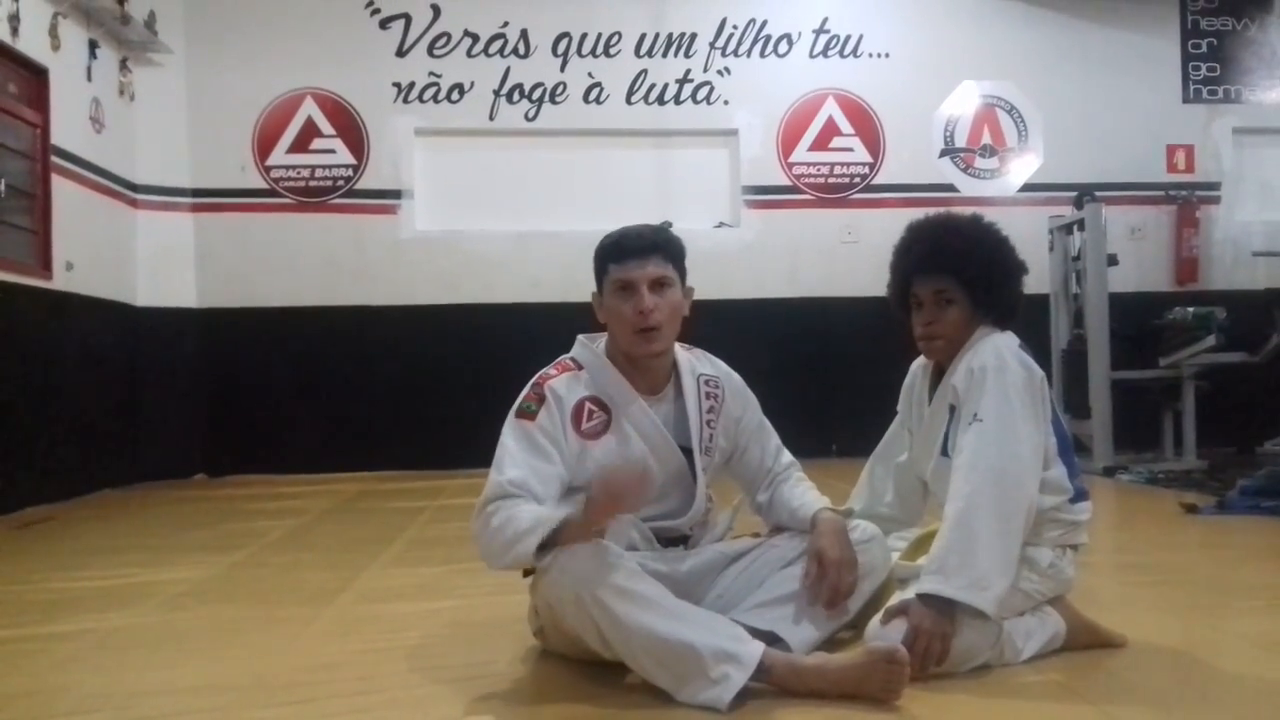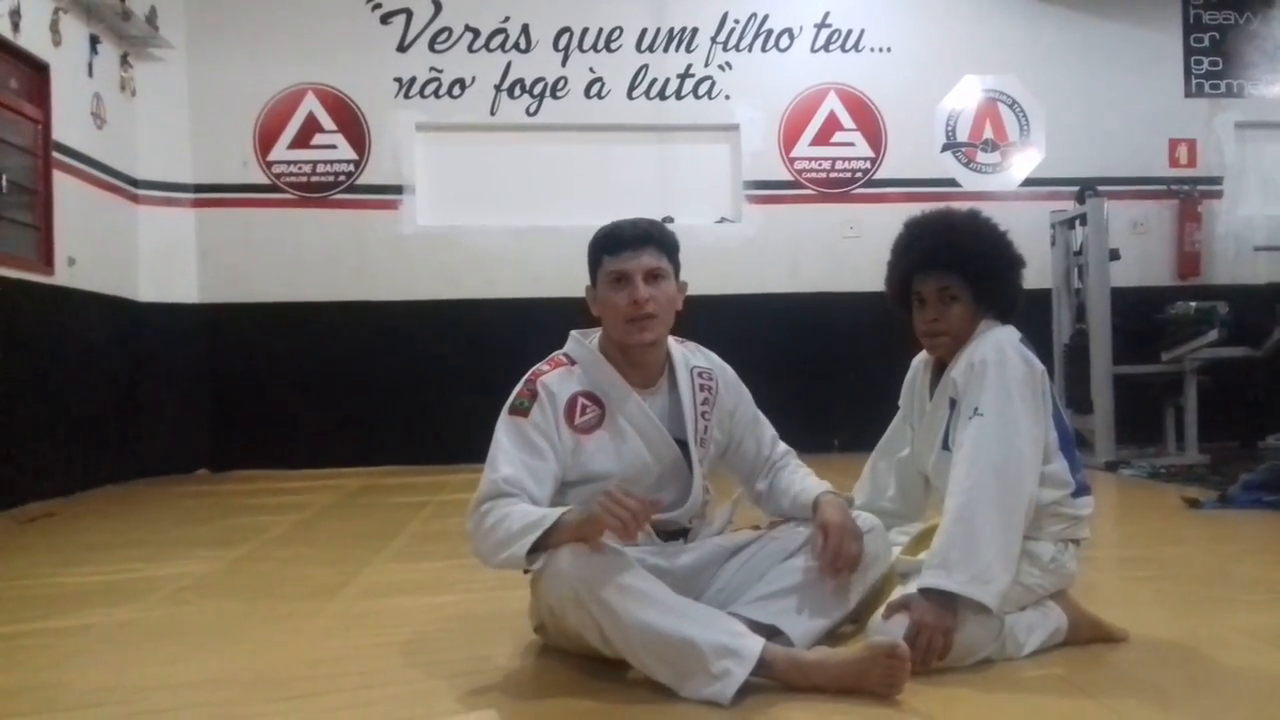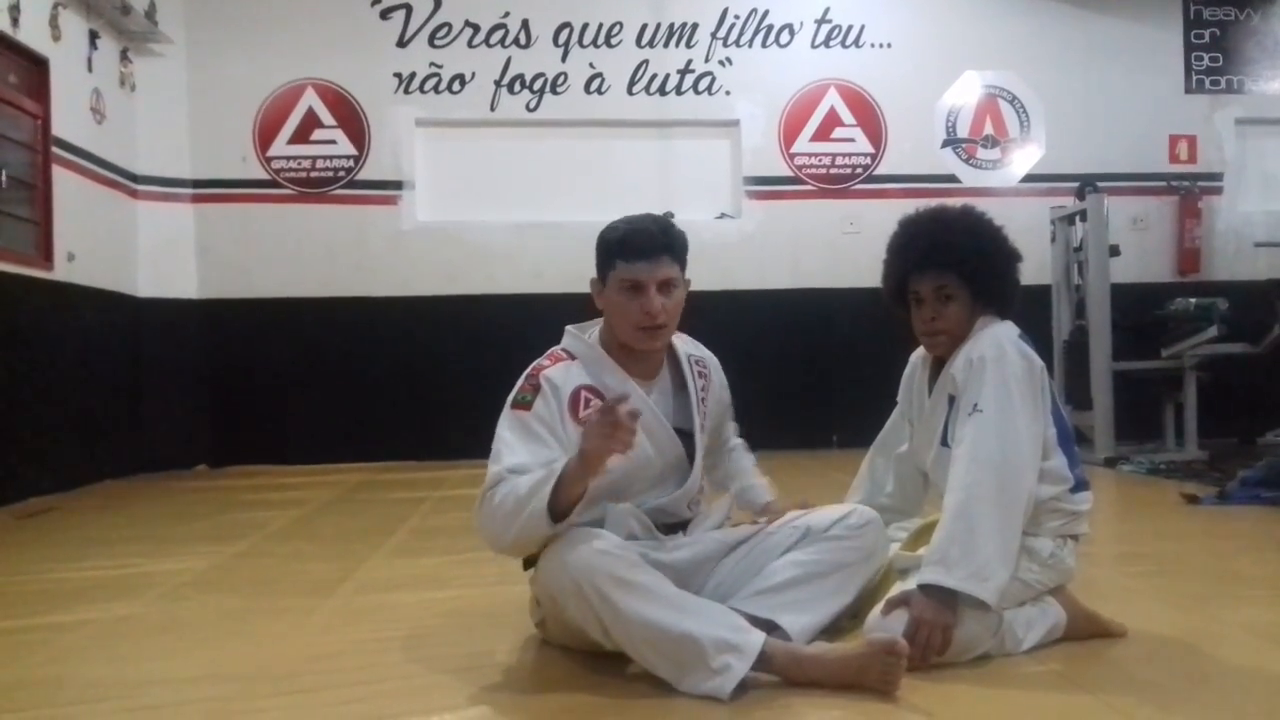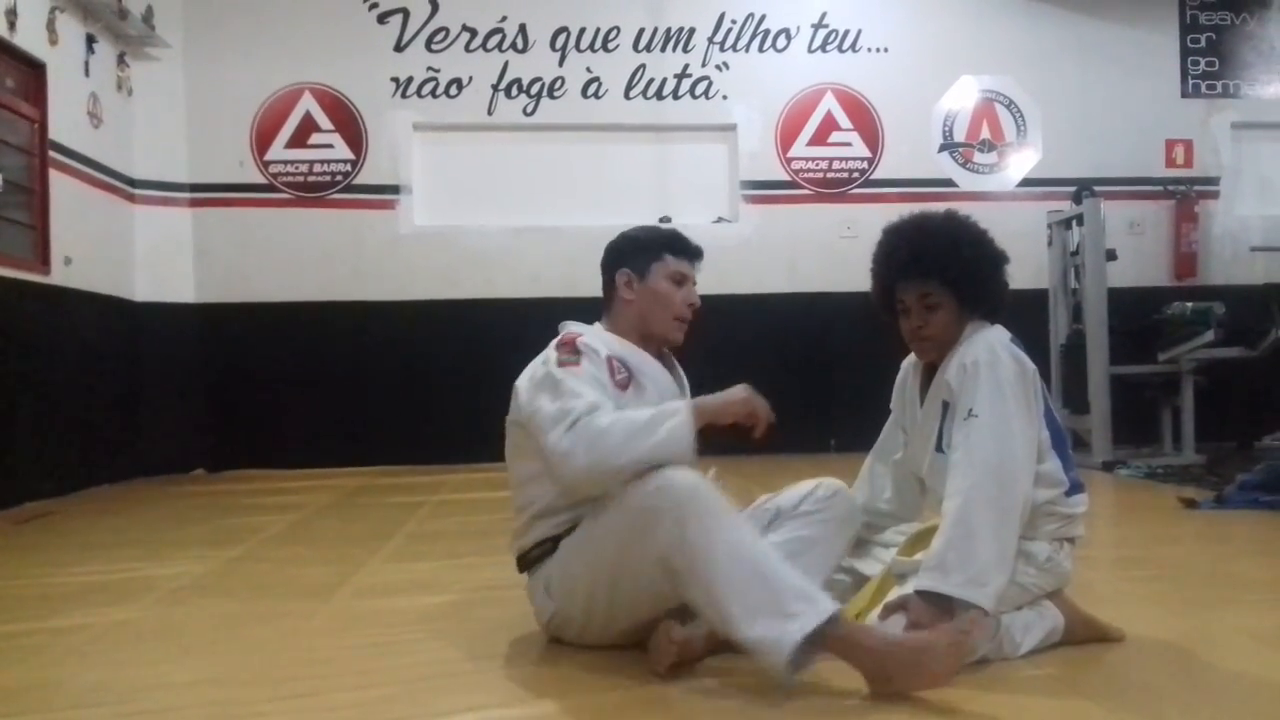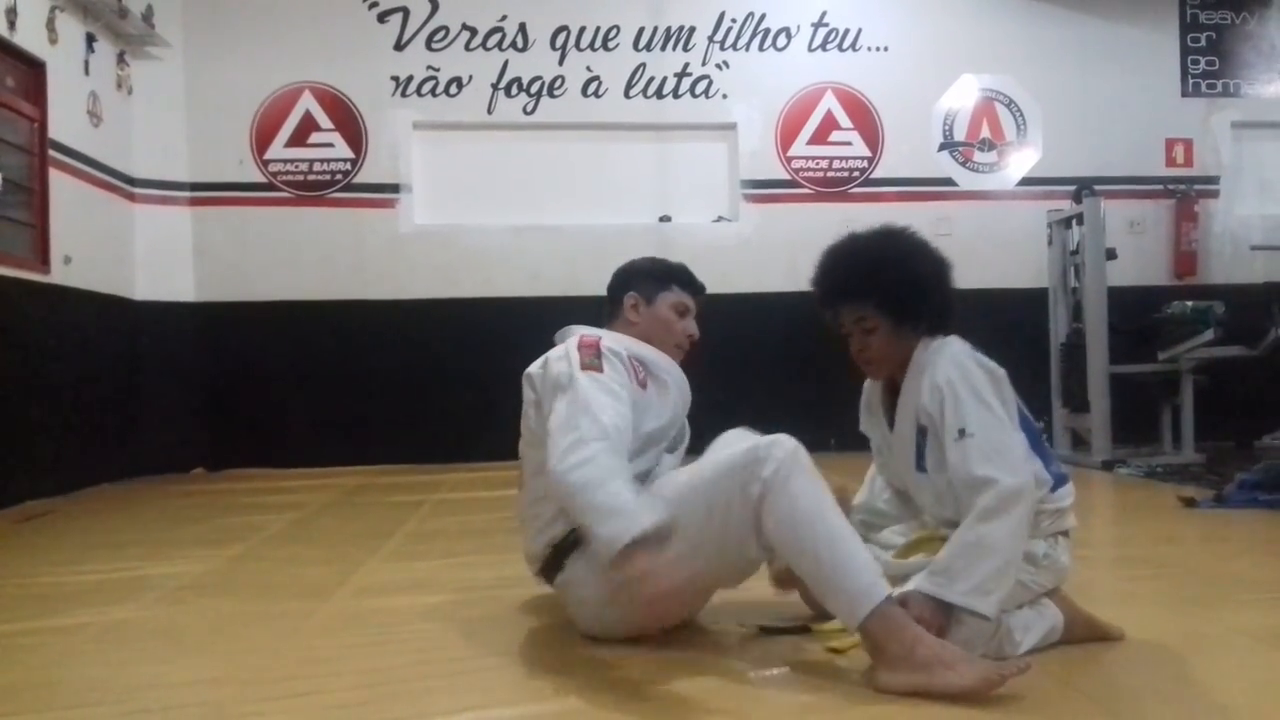
dt=0.4s
person 1, frame 1
left shoulder: (715, 382)
right shoulder: (556, 393)
left elbow: (775, 475)
right elbow: (496, 530)
left wrist: (826, 520)
right wrist: (581, 518)
left hip: (696, 573)
right hip: (600, 584)
left knee: (864, 544)
right knee: (572, 570)
left ankle: (719, 645)
right ankle: (790, 668)
person 1, frame 2
left shoulder: (707, 375)
right shoulder: (549, 389)
left elbow: (771, 463)
right elbow: (490, 525)
left wrist: (825, 501)
right wrist: (577, 522)
left hip: (695, 566)
right hip: (601, 581)
left knee: (863, 536)
right knee: (569, 571)
left ankle: (724, 638)
right ankle: (791, 663)
person 1, frame 3
left shoulder: (698, 365)
right shoulder: (552, 383)
right elbow: (499, 520)
left wrist: (769, 504)
right wrist: (582, 467)
left hip: (693, 558)
right hip: (599, 570)
left knee: (858, 528)
right knee: (574, 563)
left ankle: (724, 634)
right ankle: (790, 658)
person 1, frame 4
left shoulder: (659, 367)
right shoulder: (572, 356)
right elbow: (582, 453)
right wrist: (706, 410)
left hip: (668, 569)
right hip: (576, 584)
left knee: (825, 499)
right knee: (676, 493)
left ankle: (703, 622)
right ankle: (862, 649)
person 1, frame 5
left shoulder: (626, 371)
right shoulder: (591, 353)
right elbow: (582, 462)
right wrist: (636, 549)
left hip: (652, 561)
right hip: (607, 575)
left knee: (741, 448)
right knee: (772, 462)
right ankle: (900, 645)
person 2, frame 1
left shoulder: (998, 367)
right shoulder: (924, 372)
left elbow: (989, 491)
right elbow: (895, 474)
left wrist: (943, 594)
left hip: (1031, 548)
right hip: (985, 540)
left knee: (896, 641)
left ankle: (1055, 624)
right ankle: (1033, 613)
person 2, frame 2
left shoulder: (999, 361)
right shoulder: (925, 368)
left elbow: (989, 486)
right elbow: (896, 470)
left wrist: (945, 590)
left hip: (1032, 542)
right hip: (981, 536)
left knee: (898, 635)
left ankle: (1056, 618)
right ankle: (1034, 609)
person 2, frame 3
left shoulder: (998, 357)
right shoulder: (923, 364)
left elbow: (988, 483)
right elbow: (894, 465)
left wrist: (944, 586)
left hip: (1032, 538)
right hip: (980, 532)
left knee: (895, 632)
left ankle: (1055, 614)
right ankle: (1031, 604)
person 2, frame 4
left shoulder: (990, 362)
right shoulder: (915, 371)
left elbow: (986, 491)
right elbow: (891, 473)
left wrist: (941, 591)
left hip: (1027, 542)
right hip: (968, 534)
left knee: (896, 634)
left ankle: (1051, 618)
right ankle: (1024, 608)
person 2, frame 5
left shoulder: (954, 375)
right shoulder: (879, 388)
left elbow: (1005, 493)
right elbow: (891, 484)
left wrist: (942, 593)
left hip: (1021, 540)
right hip: (954, 532)
left ankle: (1050, 616)
